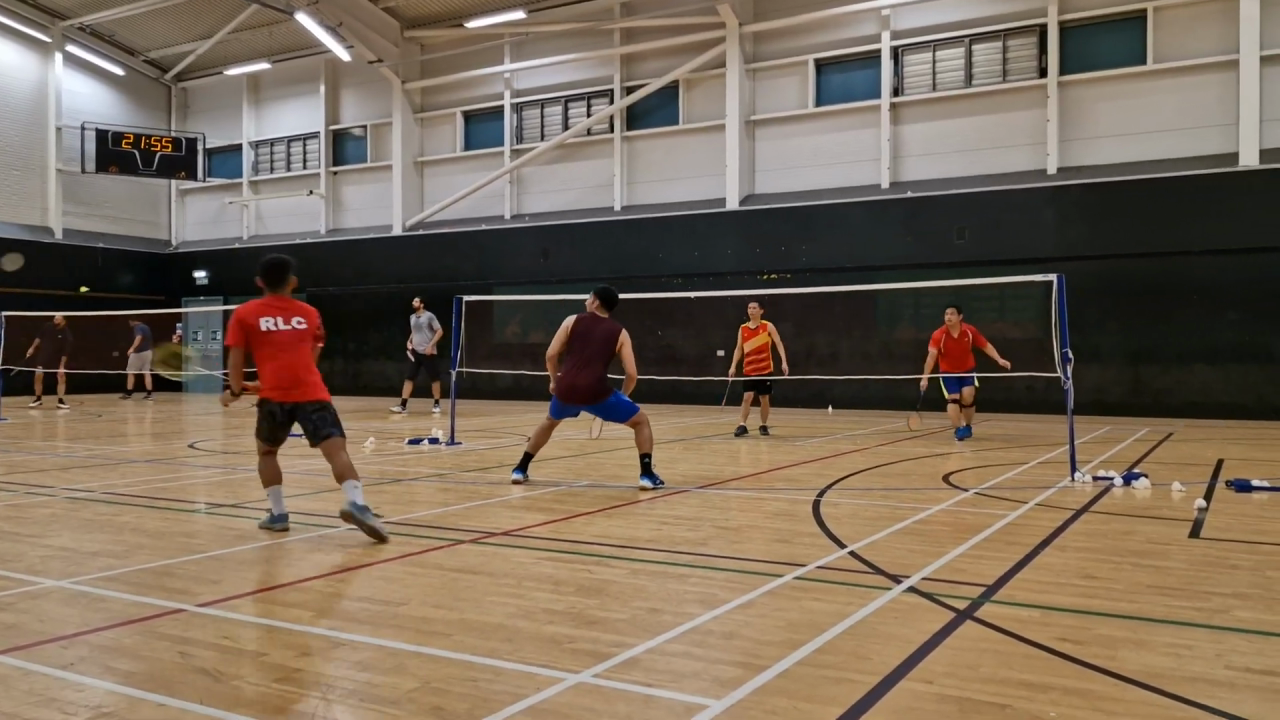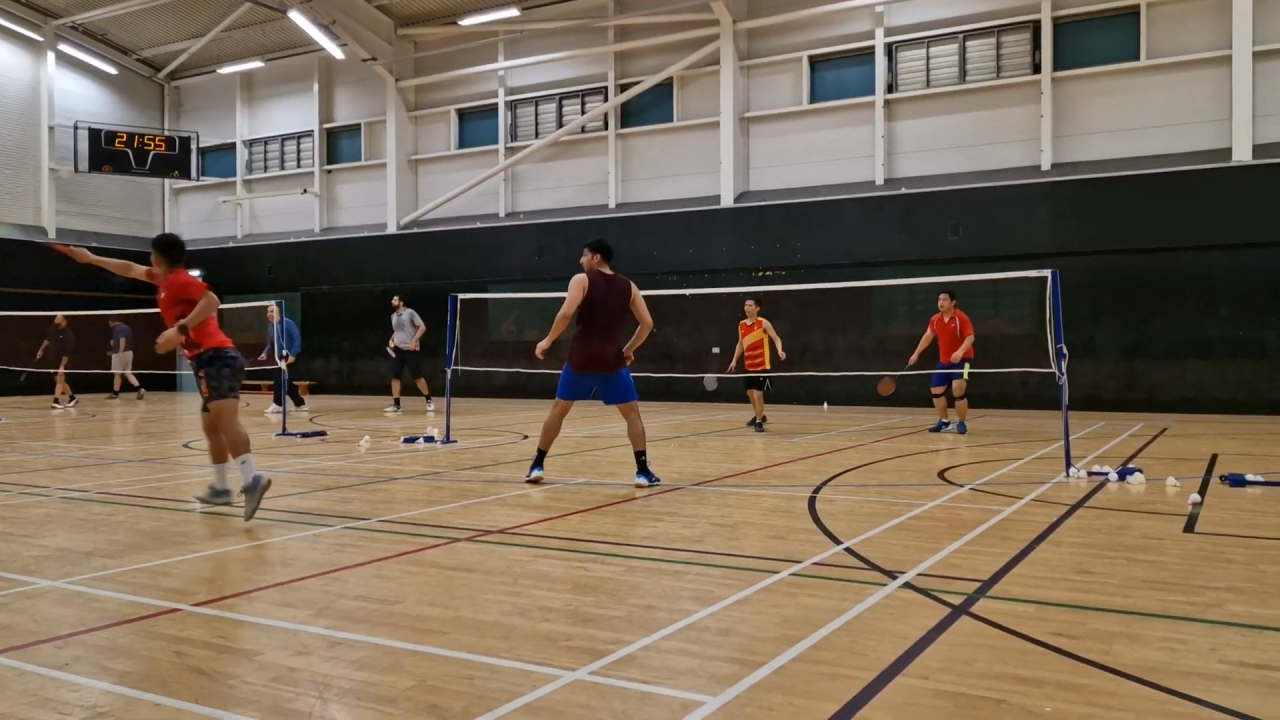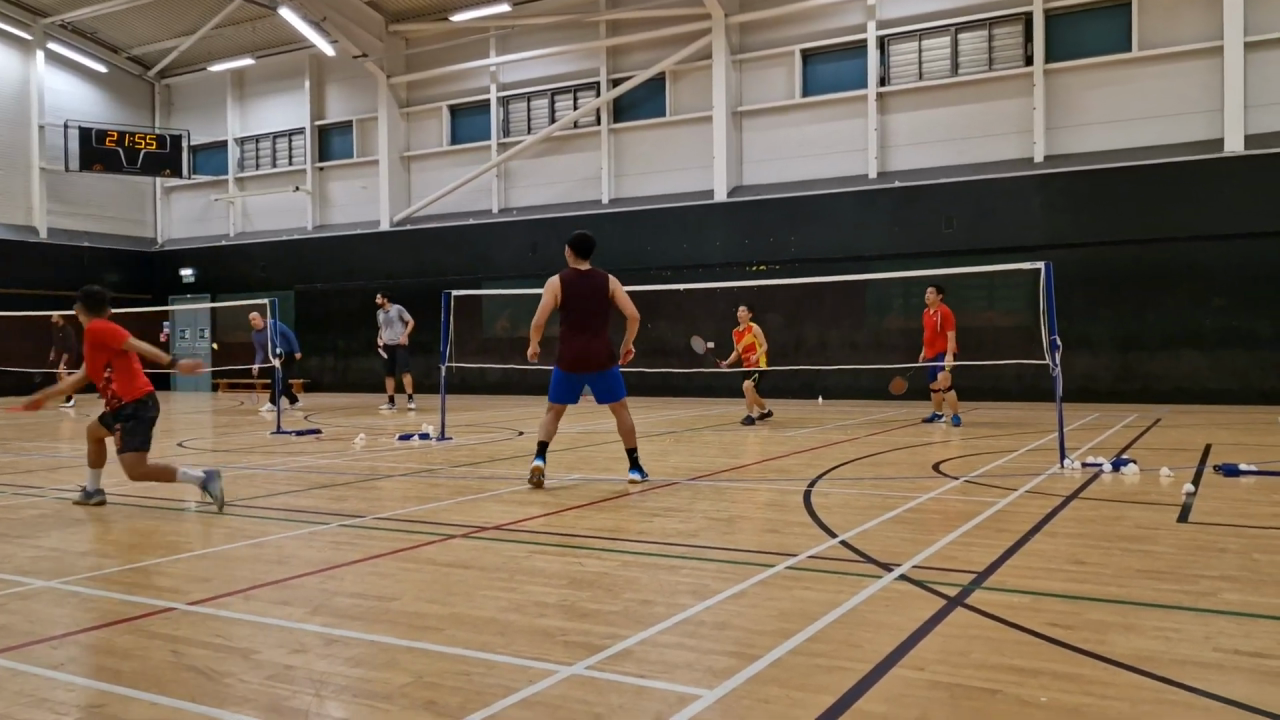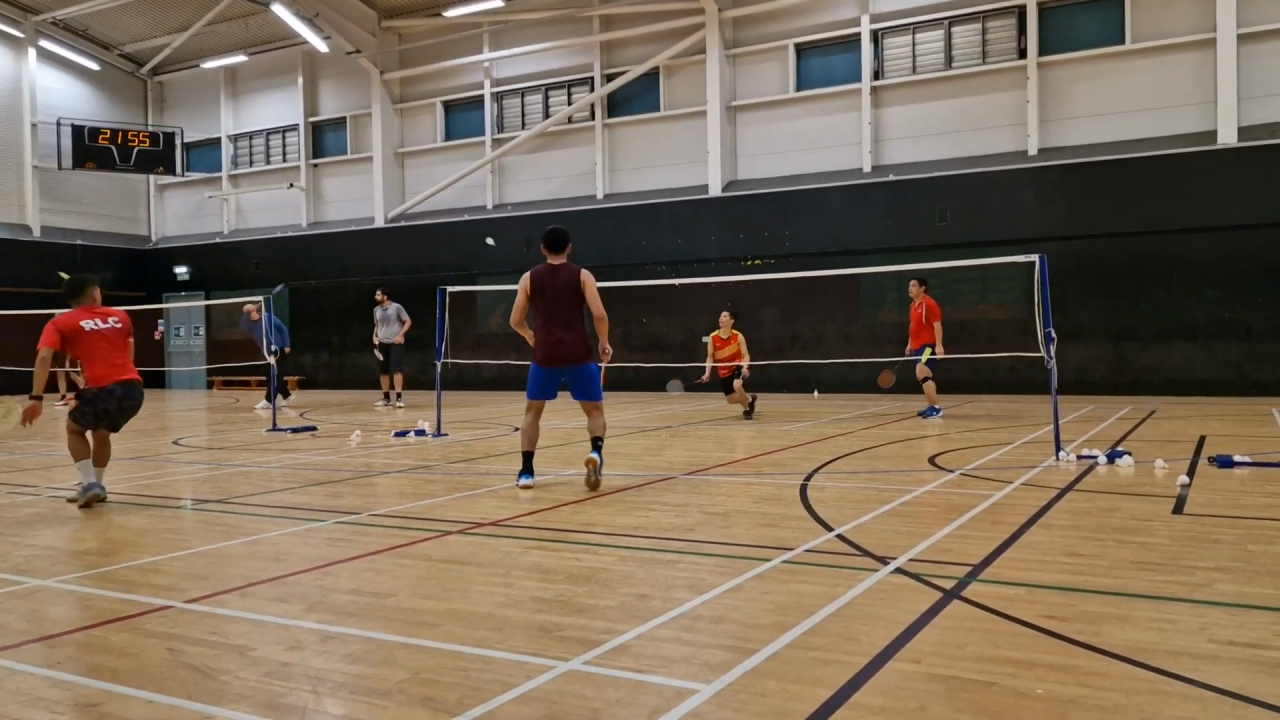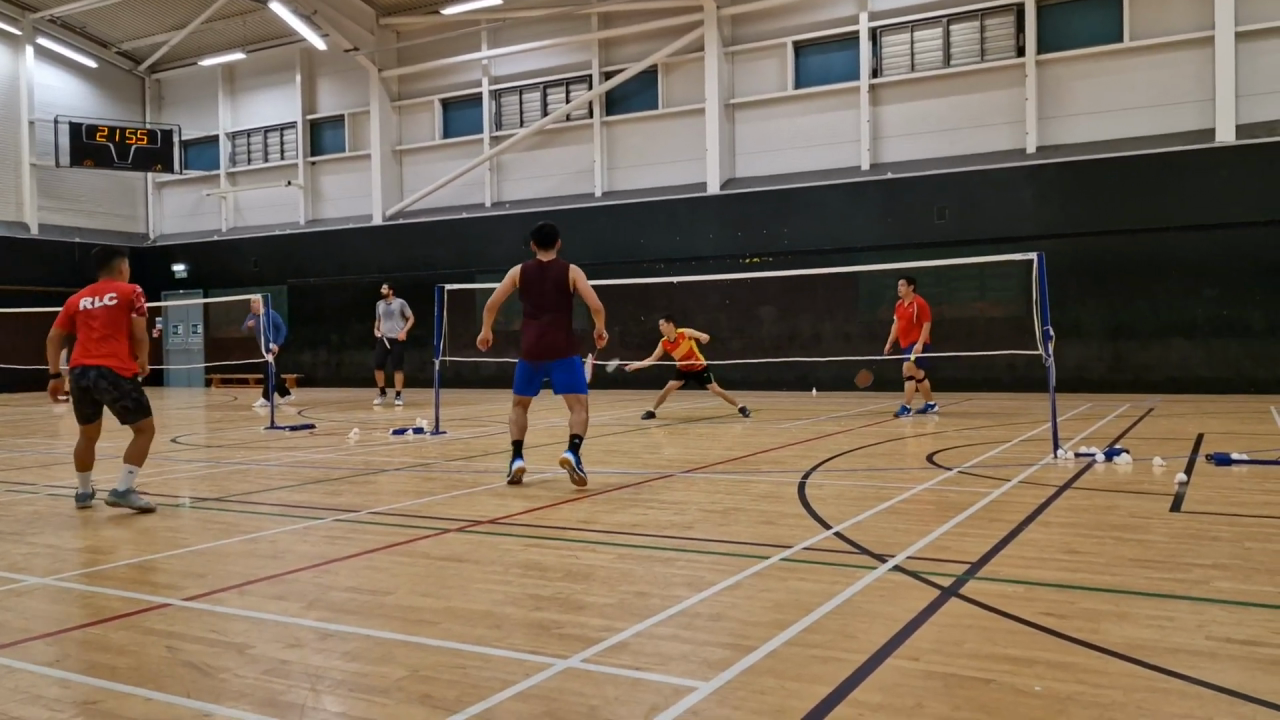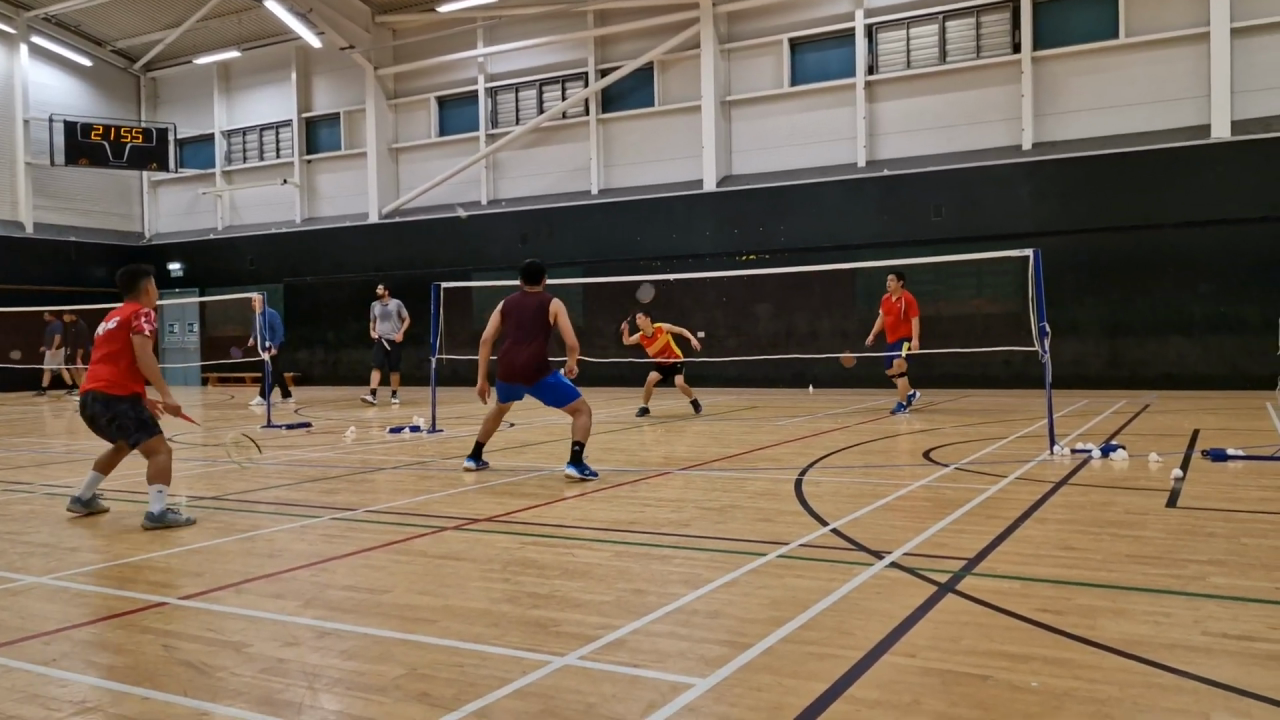
dt=0.3s
person 1, frame 1
left shoulder: (245, 313)
right shoulder: (309, 313)
left elbow: (235, 363)
left wrist: (233, 390)
left hip: (276, 399)
right hip: (314, 395)
left knee: (265, 452)
right knee: (337, 454)
left ankle: (278, 514)
right ankle: (356, 506)
person 1, frame 2
left shoulder: (178, 280)
right shoulder: (169, 279)
left elbow: (211, 302)
right elbow: (131, 269)
left wrist: (180, 329)
right wrist: (91, 258)
left hip: (211, 356)
right hip: (223, 357)
left knee: (227, 421)
right knee: (211, 426)
left ankle: (253, 480)
right ankle: (220, 489)
person 1, frame 3
left shoulder: (95, 329)
right shoulder: (110, 330)
left elbow: (137, 345)
right elbow: (84, 376)
left wrist: (173, 363)
right wrist: (47, 394)
left hip: (134, 405)
right hip: (129, 404)
left knee: (137, 470)
right knee: (93, 432)
left ankle: (204, 479)
right ankle: (92, 490)
person 1, frame 4
left shoulder: (59, 323)
right shoulder: (120, 316)
left elbow: (44, 358)
left wrist: (35, 398)
left hip: (103, 391)
right hip: (133, 389)
left knee: (74, 429)
right knee: (100, 432)
left ankle: (90, 485)
right ankle: (96, 485)
person 1, frame 5
left shoulder: (77, 299)
right shoulder: (131, 292)
left elbow: (53, 339)
right elbow: (140, 337)
left wrist: (55, 376)
right wrist: (142, 364)
left hip: (80, 373)
right hip: (114, 373)
left knee: (88, 435)
right knee: (145, 429)
left ankle: (83, 493)
right ankle: (123, 490)
person 1, frame 6
left shoulder: (111, 319)
right shoulder: (142, 313)
right elbow: (144, 356)
left wrist: (142, 399)
right wrist: (167, 395)
left hip: (91, 399)
right hip: (114, 397)
left knee: (126, 442)
right knee: (160, 451)
left ankle: (83, 497)
right ankle: (158, 511)
person 2, frame 1
left shoulder: (573, 321)
right shoulder: (619, 332)
left elbow: (551, 354)
right elbow: (632, 374)
left wrist: (554, 379)
right wrist: (623, 394)
left hip: (566, 391)
right hip: (597, 393)
left knee: (549, 422)
right knee: (641, 422)
left ankle: (520, 469)
right ankle: (647, 474)
person 2, frame 2
left shoulder: (582, 280)
right shoulder: (628, 286)
left elbow: (566, 313)
right elbow: (647, 323)
left wrist: (547, 341)
right wrist: (629, 349)
left hip: (579, 361)
right hip: (611, 362)
left knee: (558, 410)
right knee: (632, 415)
left ankle: (537, 465)
right ankle: (642, 472)
person 2, frame 3
left shoulder: (556, 282)
right shoulder: (607, 281)
left elbow: (537, 324)
right elbow: (633, 316)
left wrist: (533, 347)
right wrist: (628, 343)
left hip: (568, 362)
right hip: (603, 360)
left knee: (553, 413)
right knee: (621, 411)
left ankle: (539, 460)
right ankle: (635, 467)
person 2, frame 4
left shoulder: (529, 278)
right shoulder: (582, 275)
left elbow: (515, 320)
right elbow: (599, 315)
left wrist: (531, 337)
right wrist: (603, 343)
left hip: (546, 356)
right hip: (579, 355)
left knee: (533, 412)
right knee: (595, 412)
left ankle: (526, 470)
right ankle: (596, 453)
person 2, frame 5
left shoulder: (519, 271)
right shoulder: (572, 271)
left elbow: (491, 305)
right elbow: (597, 307)
left wrist: (486, 331)
right wrist: (600, 330)
left hip: (531, 352)
right hip: (563, 352)
left knee: (519, 405)
right knee: (578, 408)
left ankle: (517, 458)
right ankle: (572, 452)
person 2, frame 6
left shoulder: (506, 303)
right shoulder: (553, 304)
left elbow: (486, 340)
right elbow: (572, 344)
left wrist: (482, 379)
right wrist: (572, 364)
left hip: (506, 372)
right hip: (536, 371)
left knee: (500, 409)
right knee: (582, 411)
left ankle: (474, 457)
right ankle: (576, 463)
